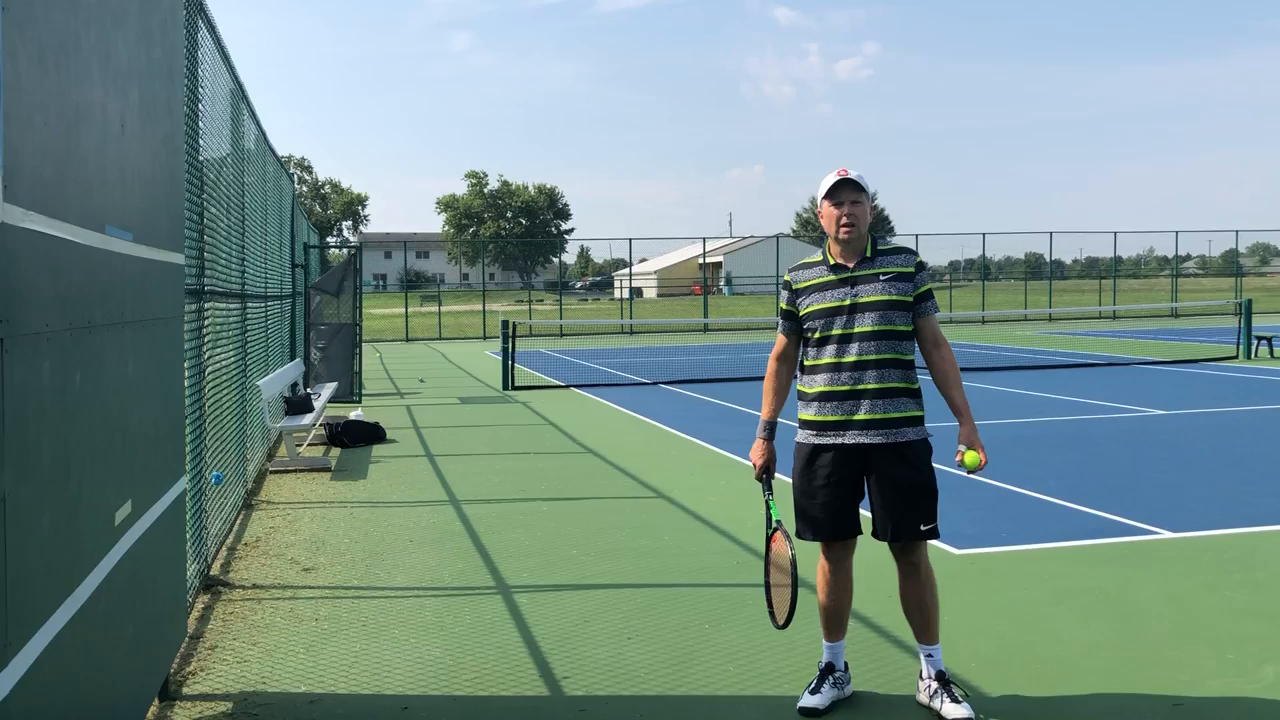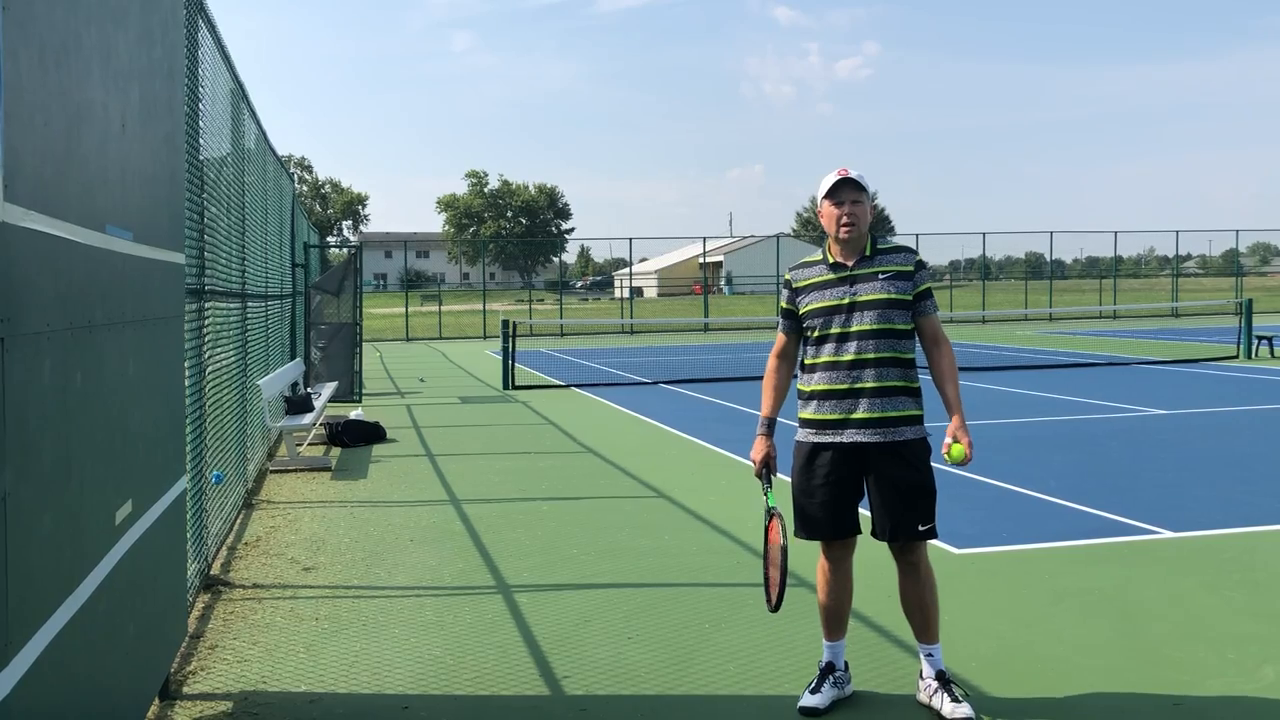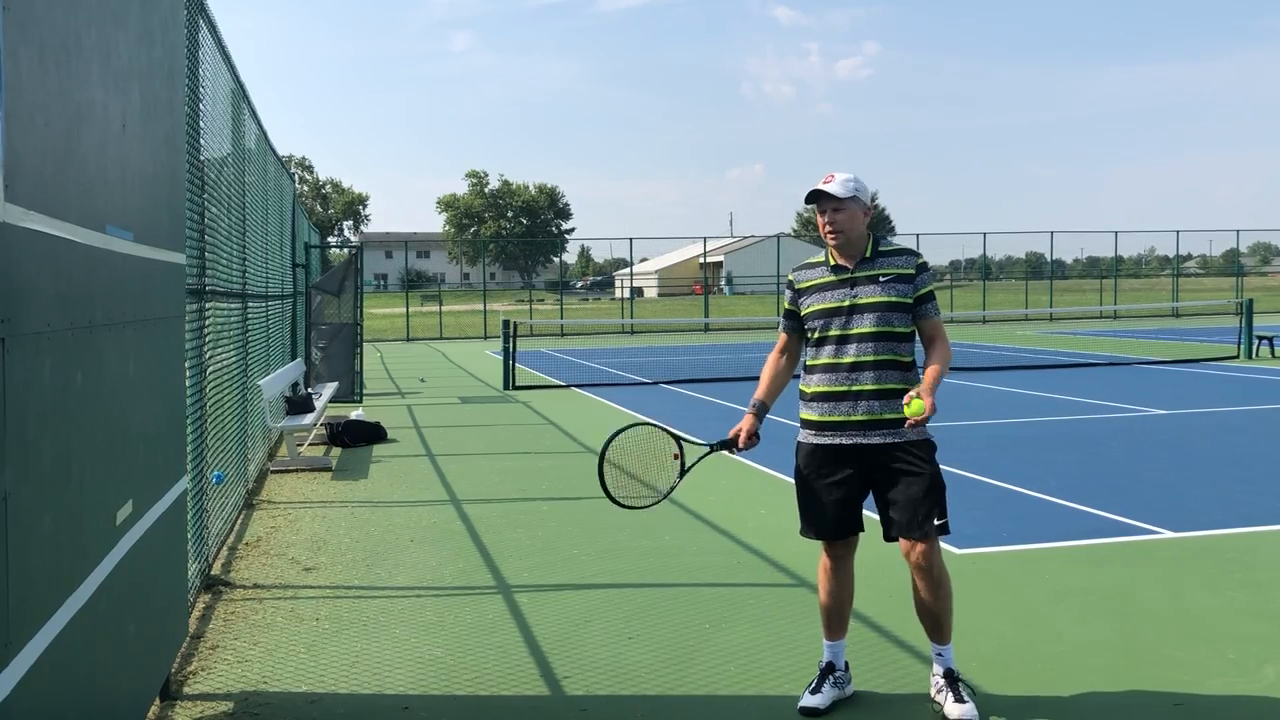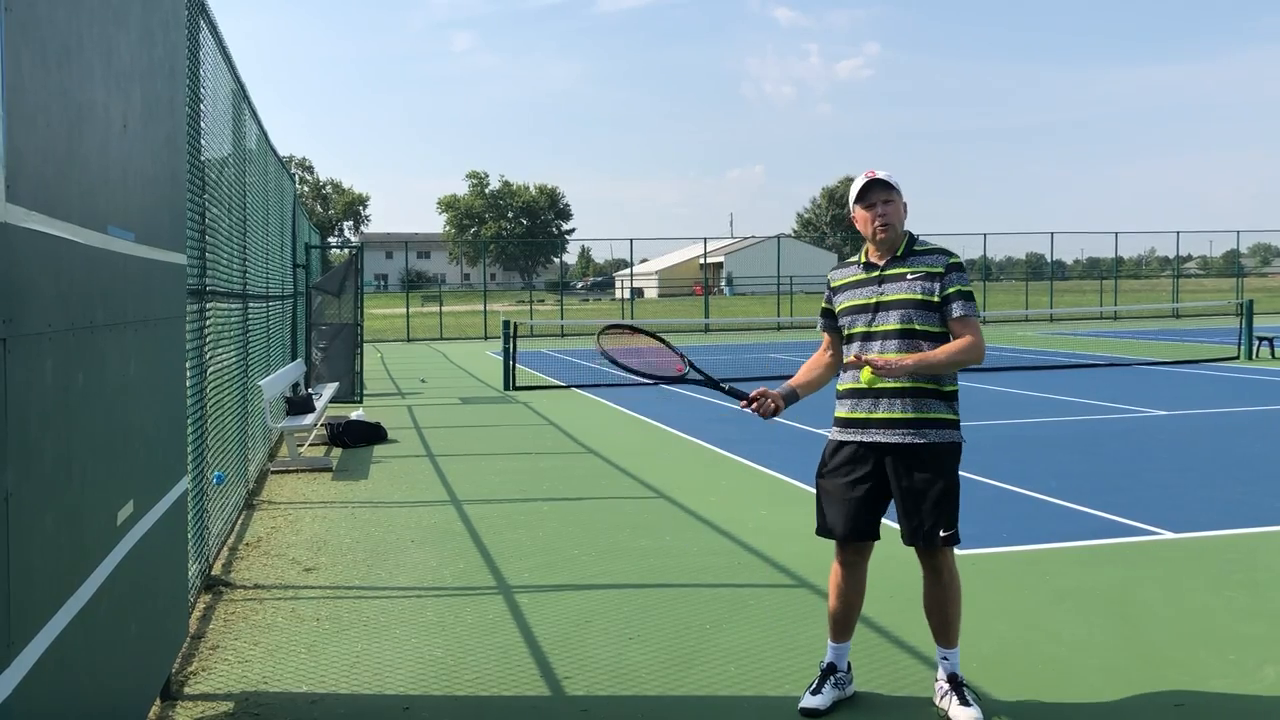
dt=0.4s
person 1, frame 1
left shoulder: (907, 265)
right shoulder: (799, 278)
left elbow: (935, 347)
right elbow: (782, 360)
left wrist: (965, 421)
right wrist: (764, 434)
left hip: (899, 437)
right hip: (823, 441)
left knee: (911, 552)
right knee: (834, 551)
left ankle: (932, 674)
right ankle: (833, 669)
person 1, frame 2
left shoulder: (906, 264)
right shoulder: (799, 277)
left elbow: (936, 342)
right elbow: (782, 356)
left wrist: (956, 415)
right wrist: (766, 429)
left hip: (899, 437)
right hip: (823, 439)
left knee: (911, 553)
right knee: (834, 550)
left ankle: (933, 673)
right ankle: (834, 668)
person 1, frame 3
left shoulder: (908, 266)
right shoulder: (802, 279)
left elbow: (937, 341)
right elbow: (784, 353)
left wrist: (928, 387)
right wrist: (755, 412)
left hip: (900, 438)
right hip: (825, 442)
left knee: (923, 551)
right knee: (835, 549)
left ankle: (944, 672)
right ankle: (834, 668)
person 1, frame 4
left shoulder: (942, 266)
right shoulder: (840, 279)
left elbow: (973, 347)
left wrist: (902, 364)
right wrist: (785, 393)
left hip: (926, 438)
right hip: (853, 438)
left knee: (936, 554)
right knee: (849, 550)
right ankle: (836, 668)
